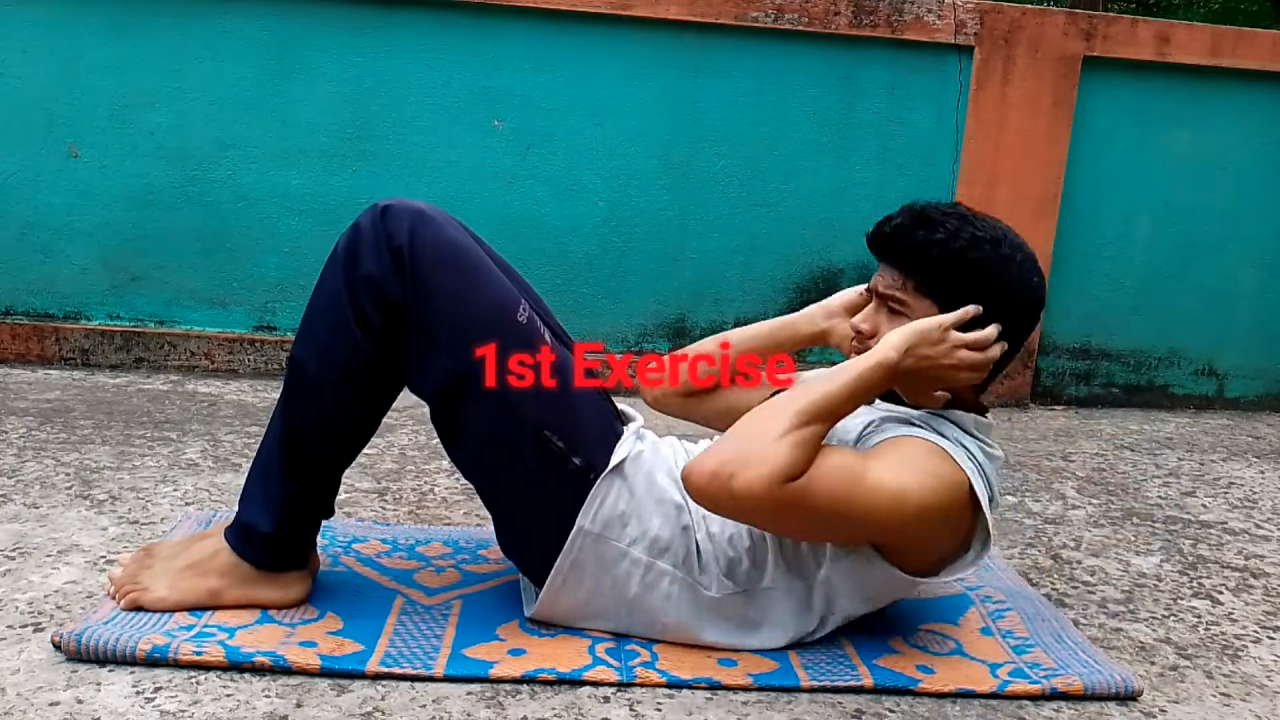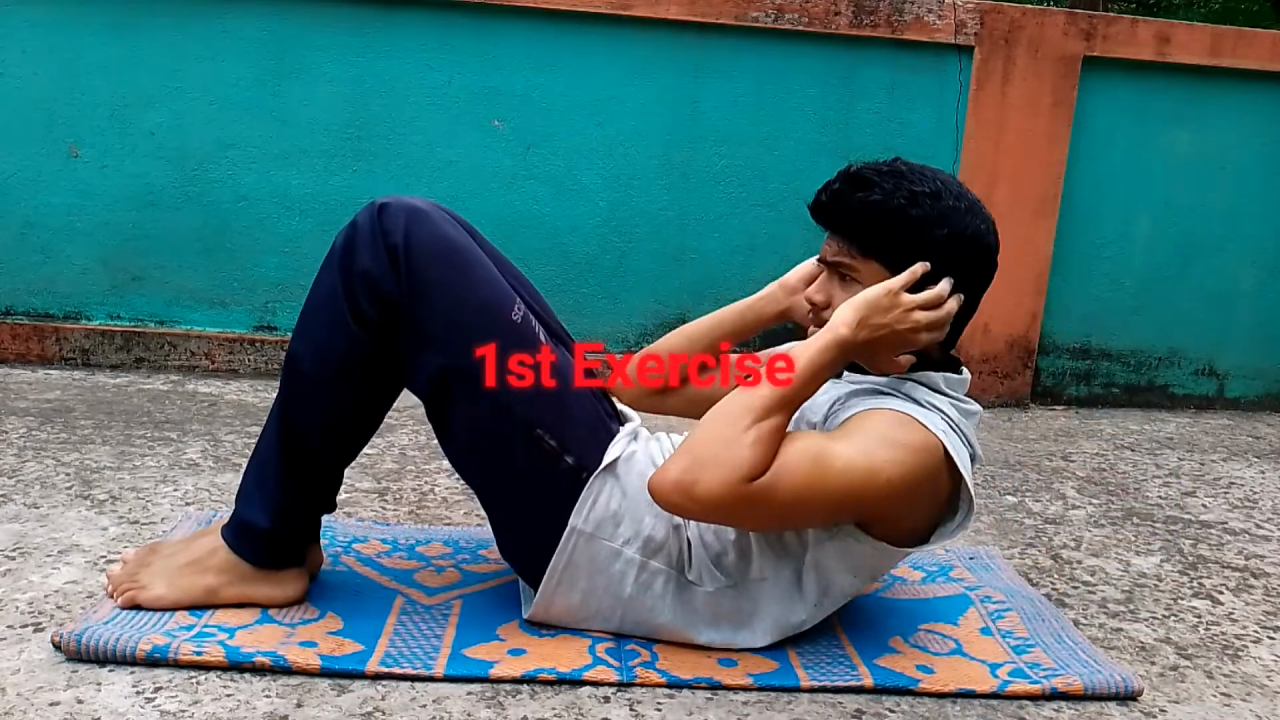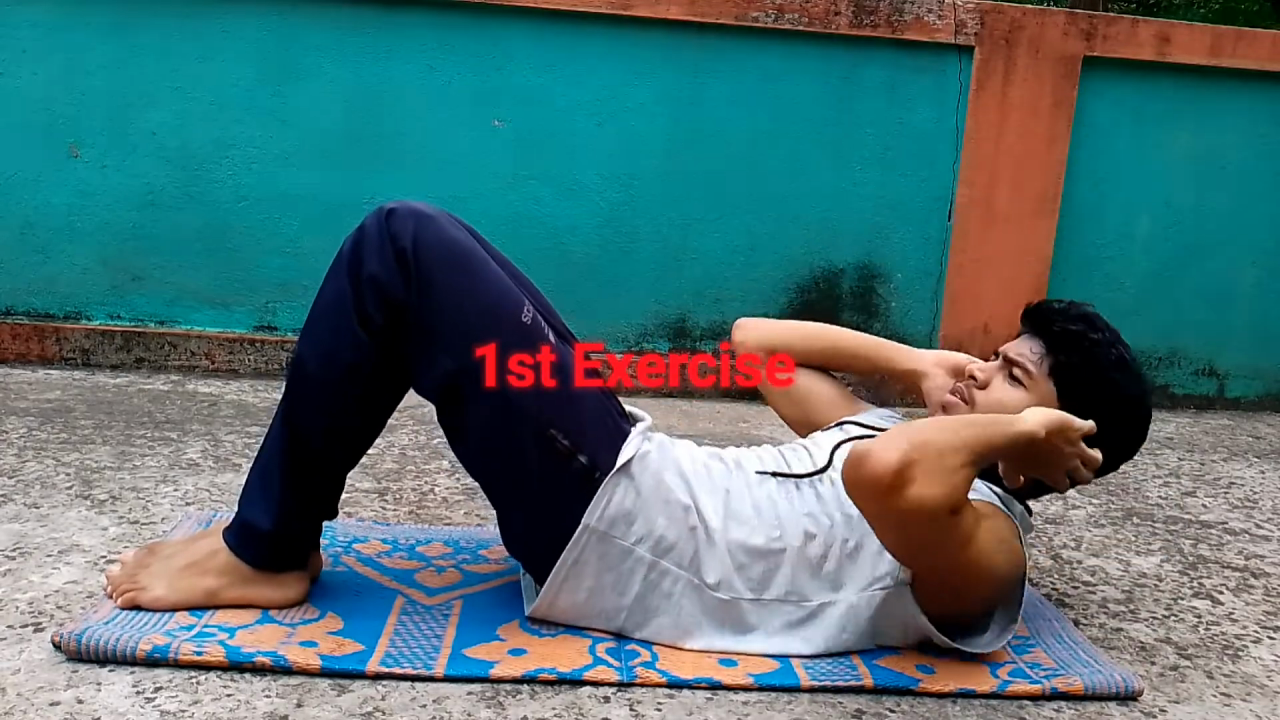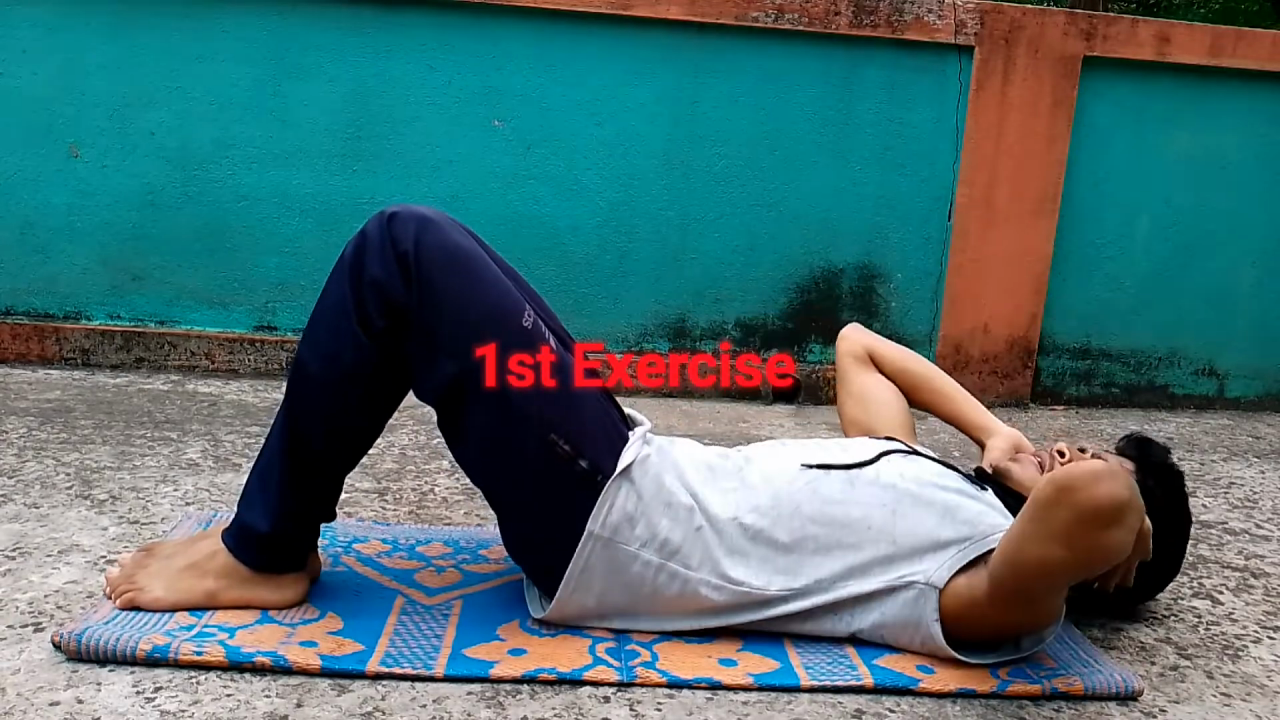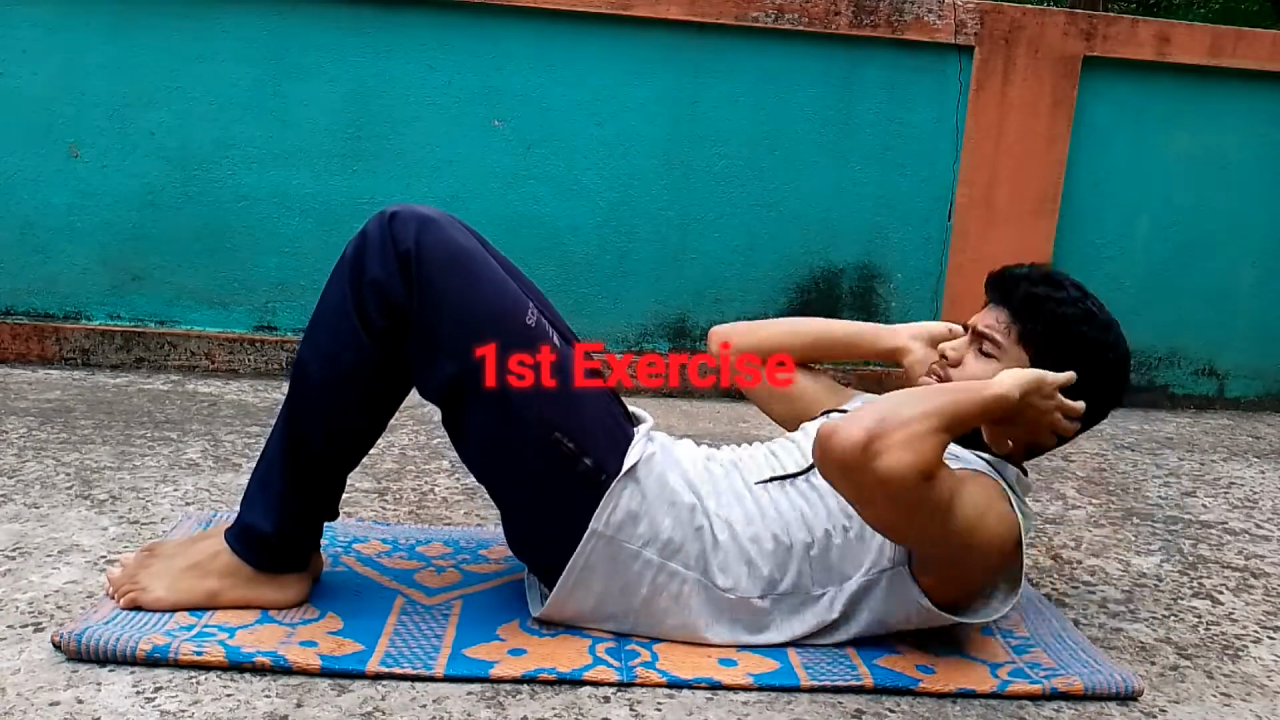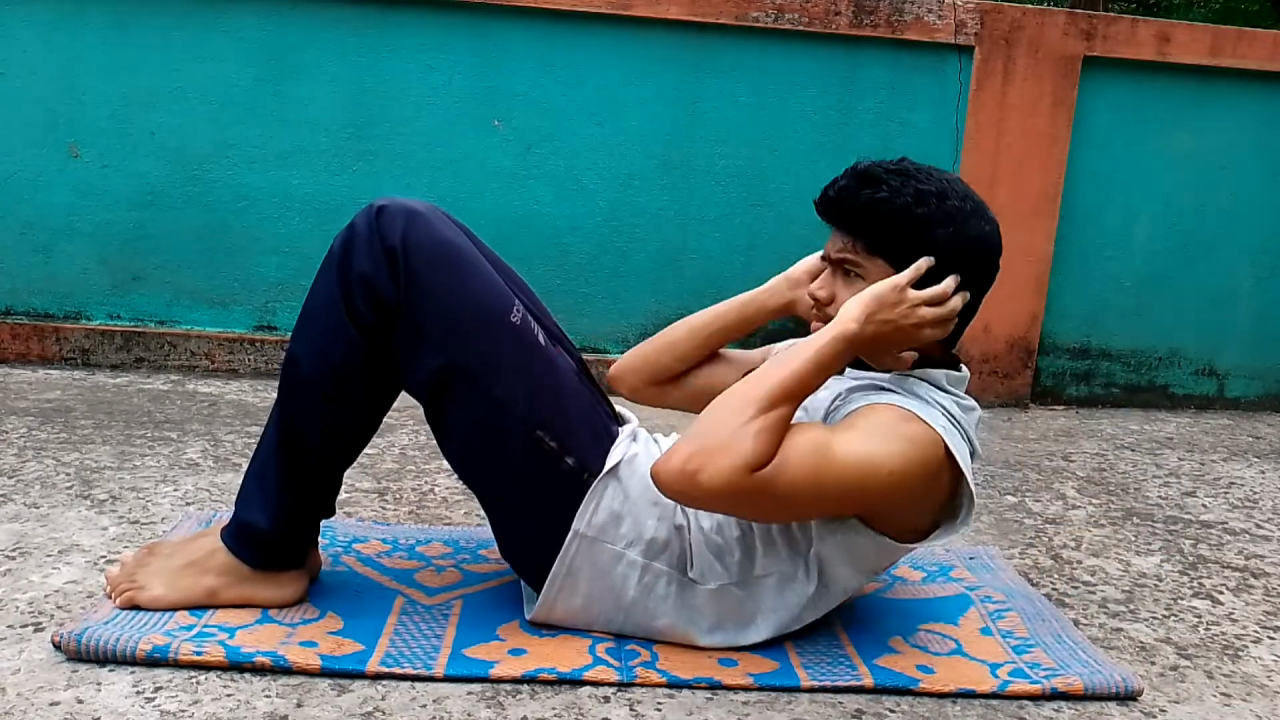
dt=0.5s
person 1, frame 1
left shoulder: (937, 479)
right shoulder: (890, 415)
left elbow: (726, 477)
right elbow: (674, 382)
left wrist: (875, 367)
right wrist: (820, 325)
left hip: (608, 538)
right hip: (624, 491)
left knee: (399, 241)
right knee: (406, 246)
left ankle: (262, 556)
right ankle: (279, 534)
person 1, frame 2
left shoulder: (912, 447)
right shoulder: (864, 379)
left elbow: (691, 482)
right elbow: (643, 379)
left wrist: (832, 340)
right wrist: (777, 301)
left hip: (604, 541)
right hip: (616, 473)
left knee: (395, 242)
right knee: (407, 239)
left ankle: (263, 553)
right ankle: (276, 532)
person 1, frame 3
left shoulder: (978, 556)
right shoulder: (887, 428)
left elbow: (882, 476)
right elbow: (753, 336)
left wrist: (1021, 430)
right wrist: (919, 362)
left hip: (610, 533)
right hip: (630, 480)
left knee: (403, 247)
right knee: (411, 244)
left ankle: (265, 553)
right ankle: (277, 533)
person 1, frame 4
left shoulder: (1006, 596)
right shoulder: (934, 486)
left elbow: (1092, 500)
right elbow: (855, 344)
left wrist: (1110, 498)
right wrist: (990, 429)
left hip: (613, 531)
right hip: (640, 476)
left knee: (407, 252)
right knee: (410, 248)
left ankle: (265, 556)
right ankle: (275, 534)
person 1, frame 5
left shoulder: (982, 527)
right shoulder: (900, 420)
left elbow: (846, 453)
right elbow: (730, 341)
left wrist: (979, 402)
right wrist: (900, 346)
left hip: (616, 538)
right hip: (643, 492)
left knee: (406, 249)
right knee: (409, 251)
left ankle: (266, 555)
right ankle: (283, 536)
person 1, frame 6
left shoulder: (915, 446)
right shoulder: (859, 372)
left elbow: (696, 470)
right elbow: (638, 374)
left wrist: (837, 334)
right wrist: (779, 295)
left hip: (603, 543)
right hip: (613, 492)
left knee: (395, 244)
right knee: (398, 243)
left ankle: (263, 554)
right ankle: (274, 538)
